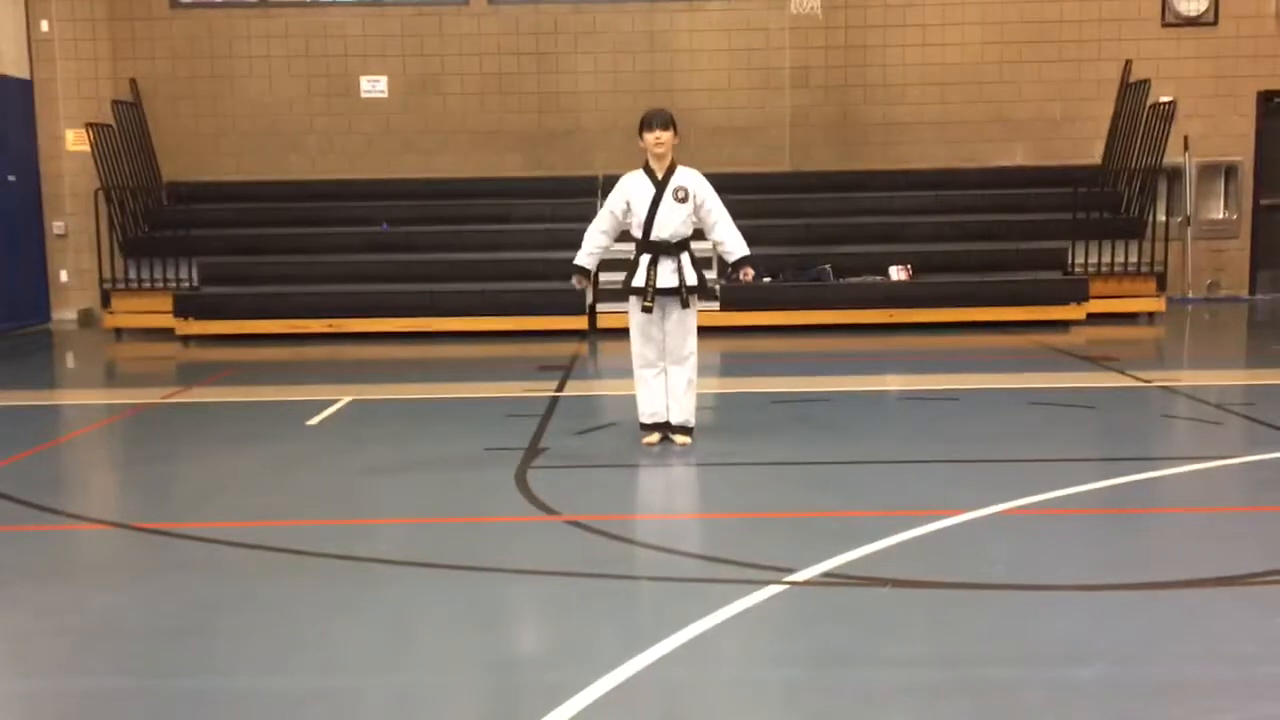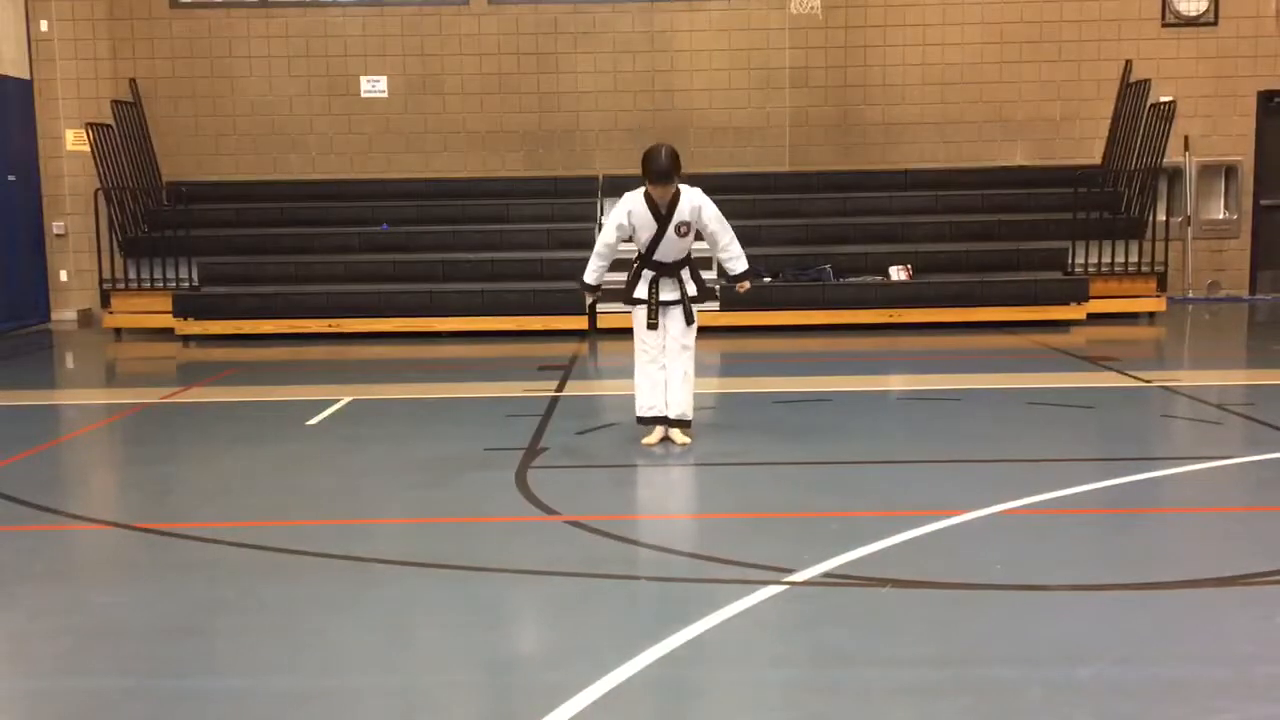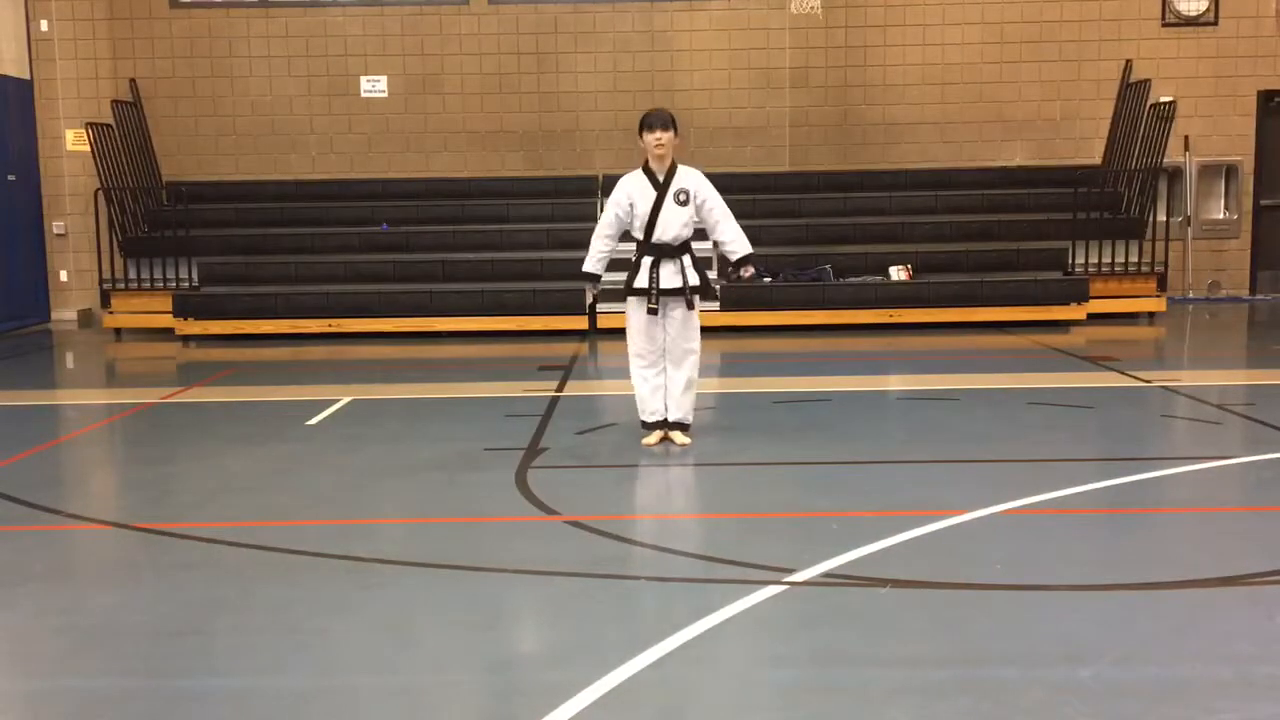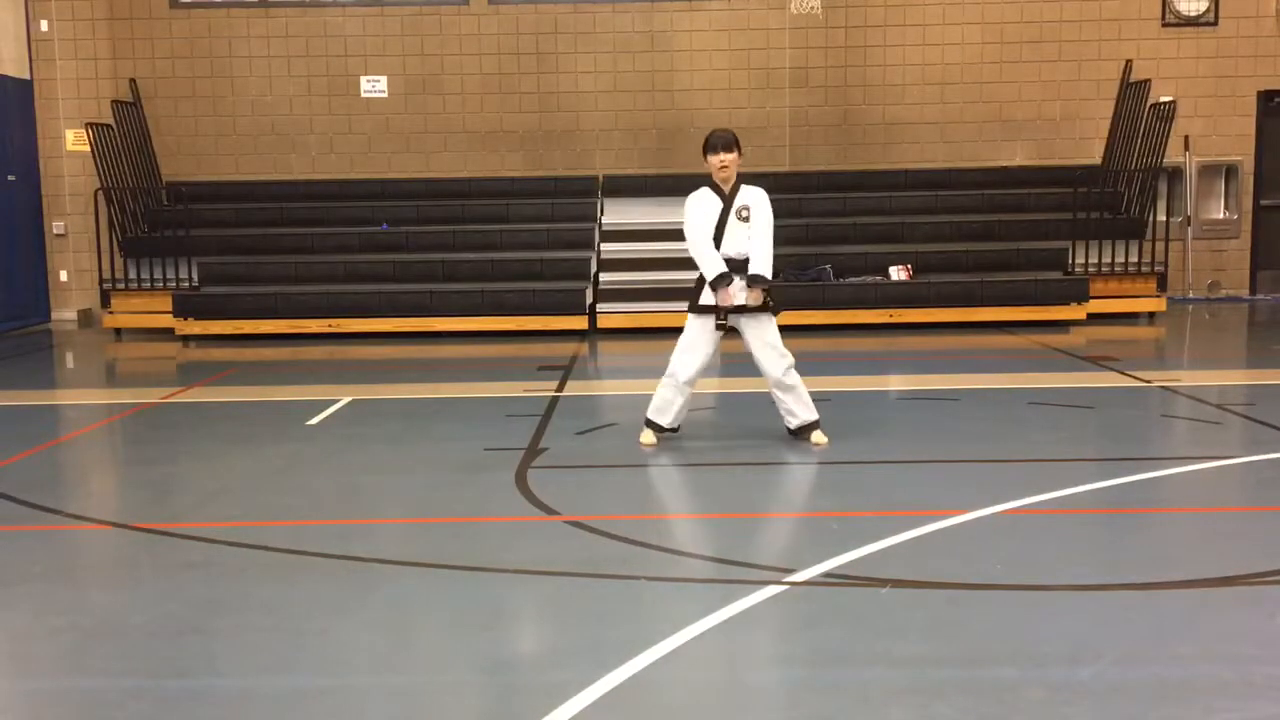
dt=1s
person 1, frame 1
left shoulder: (693, 180)
right shoulder: (629, 184)
left elbow: (719, 222)
right elbow: (604, 226)
left wrist: (741, 260)
right wrist: (583, 265)
left hip: (681, 272)
right hip: (644, 273)
left knee: (681, 352)
right knee: (647, 353)
left ankle: (680, 423)
right ankle: (653, 422)
person 1, frame 2
left shoulder: (696, 201)
right shoulder: (630, 204)
left elbow: (722, 236)
right elbow: (606, 242)
left wrist: (739, 272)
right wrist: (592, 281)
left hip: (682, 282)
right hip: (645, 283)
left knee: (680, 352)
right knee: (648, 353)
left ankle: (677, 421)
right ankle: (656, 421)
person 1, frame 3
left shoulder: (693, 179)
right shoulder: (629, 184)
left elbow: (720, 220)
right elbow: (607, 230)
left wrist: (742, 256)
right wrist: (592, 272)
left hip: (682, 272)
right hip: (645, 273)
left knee: (683, 352)
right knee: (645, 353)
left ankle: (678, 422)
right ankle: (655, 422)
person 1, frame 4
left shoulder: (756, 196)
right shoulder: (697, 200)
left elbow: (762, 242)
right elbow: (701, 245)
left wrist: (756, 285)
right wrist: (722, 286)
left hip: (749, 288)
right hip: (711, 289)
left knee: (776, 362)
right knee: (686, 363)
left ankle: (806, 423)
right ankle: (657, 422)
